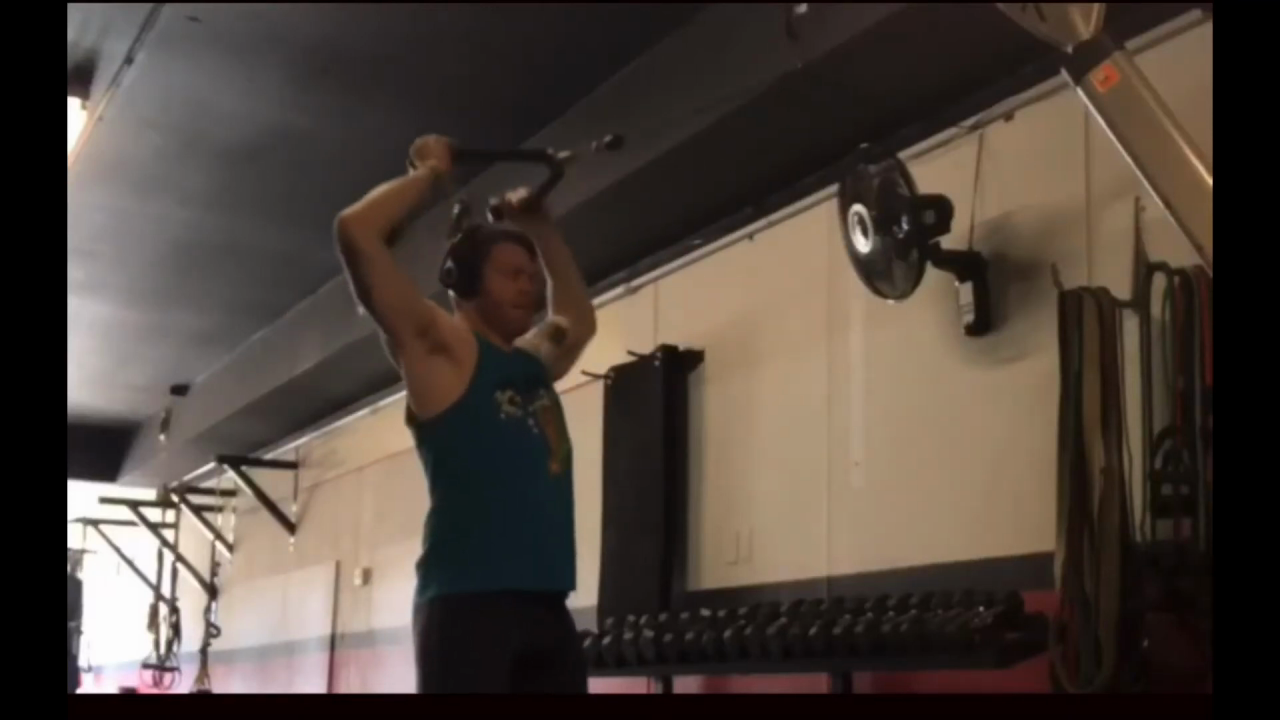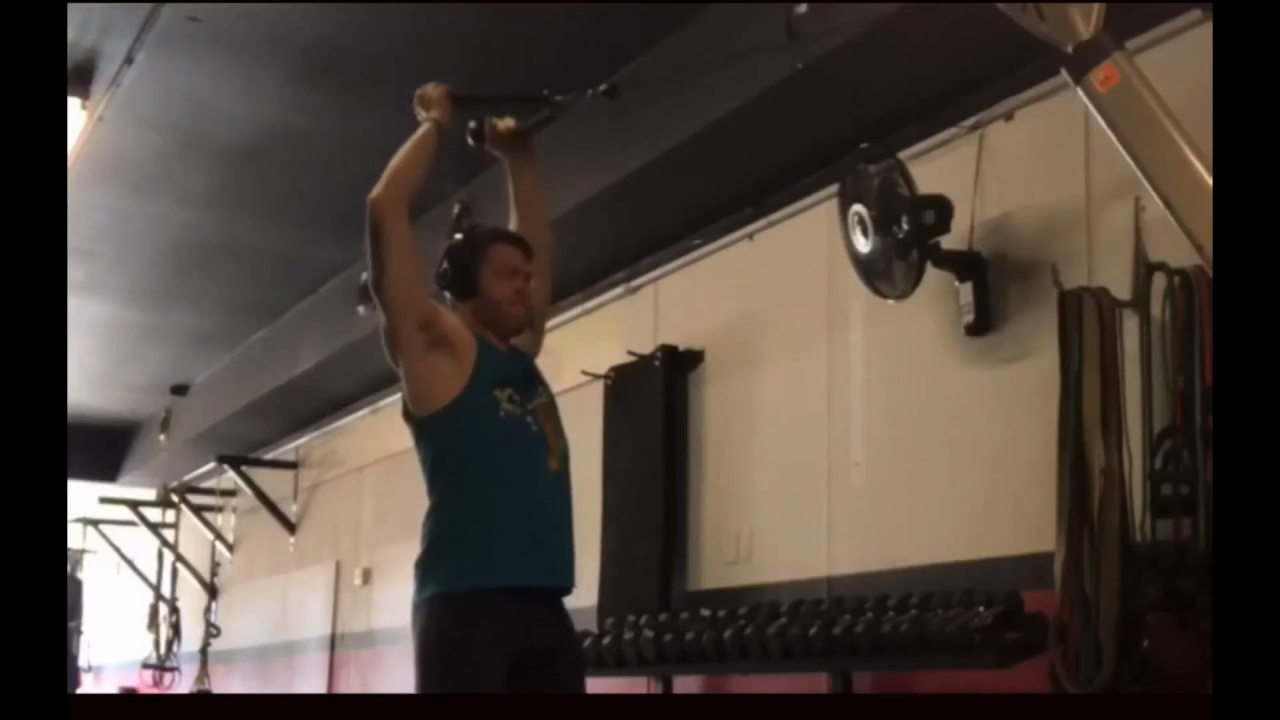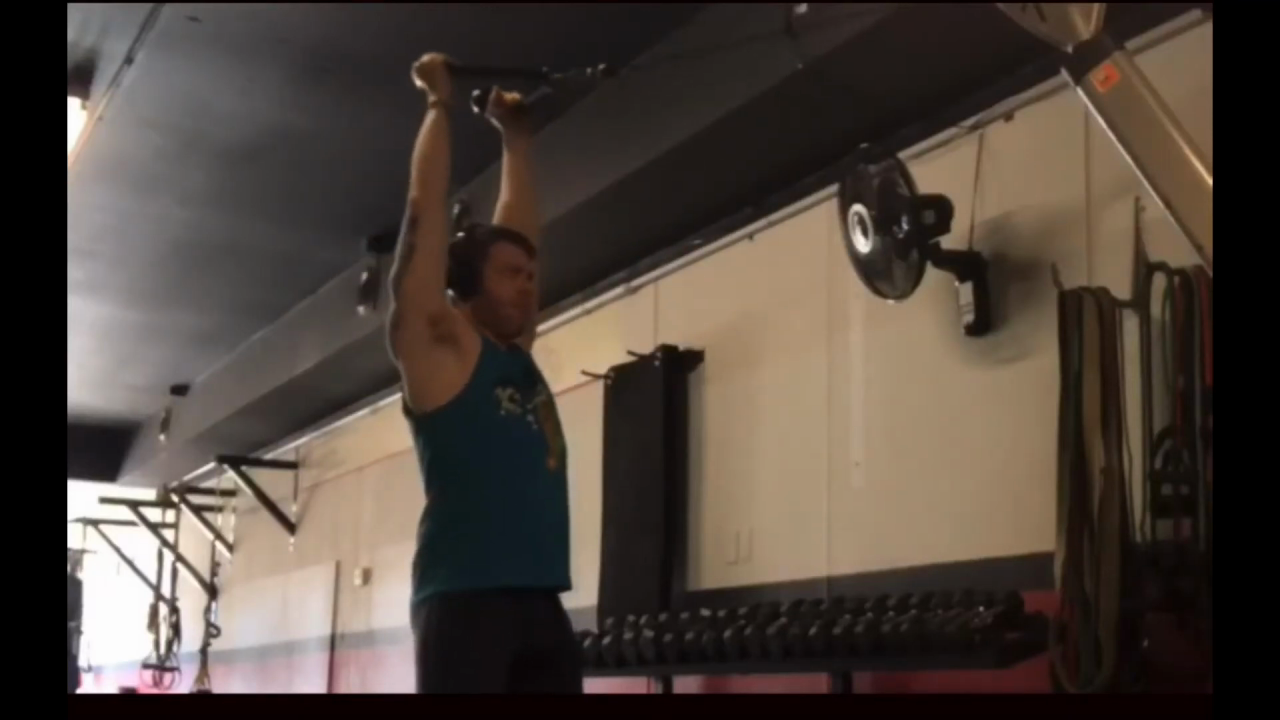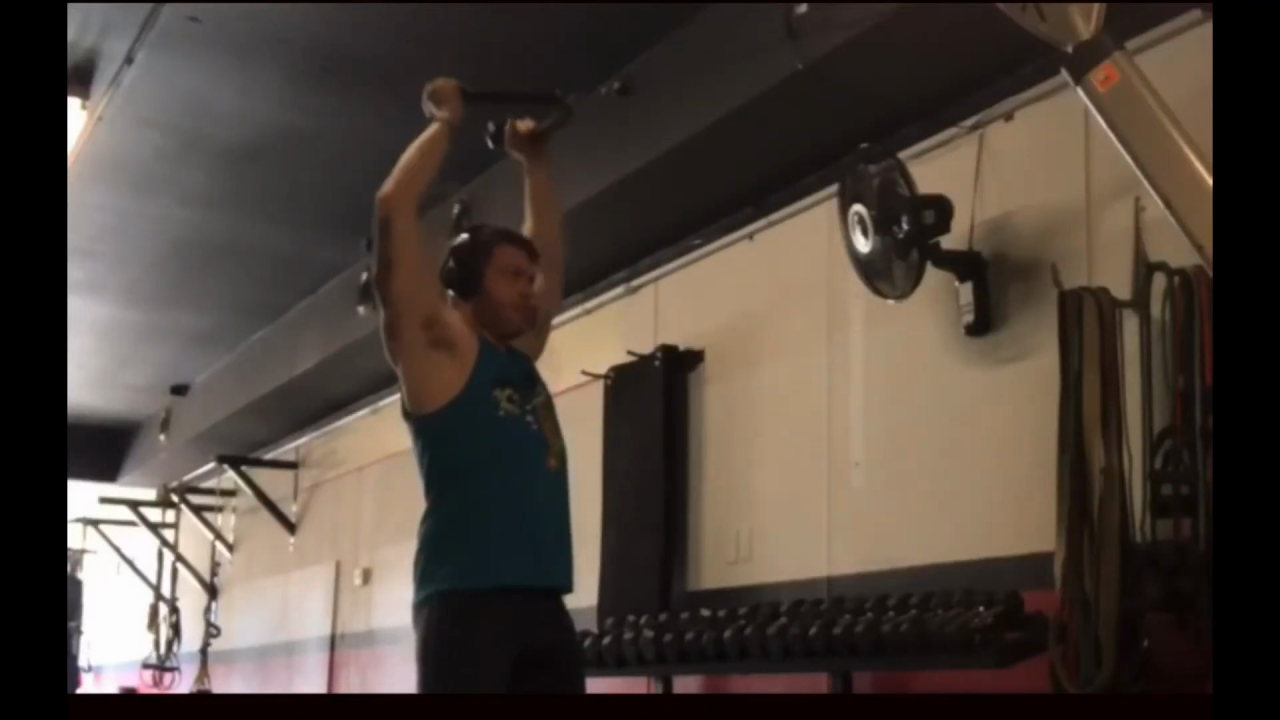
dt=0.4s
person 1, frame 1
left shoulder: (534, 360)
right shoulder: (436, 345)
left elbow: (580, 317)
right elbow: (356, 231)
left wrist: (539, 227)
right wrist: (428, 175)
left hip: (544, 604)
right hip: (467, 601)
person 1, frame 2
left shoulder: (521, 355)
right shoulder: (434, 345)
left elbow: (536, 250)
right elbow: (386, 212)
left wrist: (518, 159)
right wrist: (434, 127)
left hip: (542, 603)
right hip: (465, 601)
person 1, frame 3
left shoulder: (516, 351)
right shoulder: (435, 342)
left elbow: (517, 229)
right elbow: (425, 208)
left wrist: (513, 134)
right wrist: (439, 104)
left hip: (539, 603)
right hip: (464, 600)
person 1, frame 4
left shoulder: (519, 357)
right shoulder: (435, 341)
left elbow: (548, 266)
right elbow: (394, 211)
left wrist: (535, 164)
right wrist: (444, 125)
left hip: (542, 604)
right hip: (466, 600)
